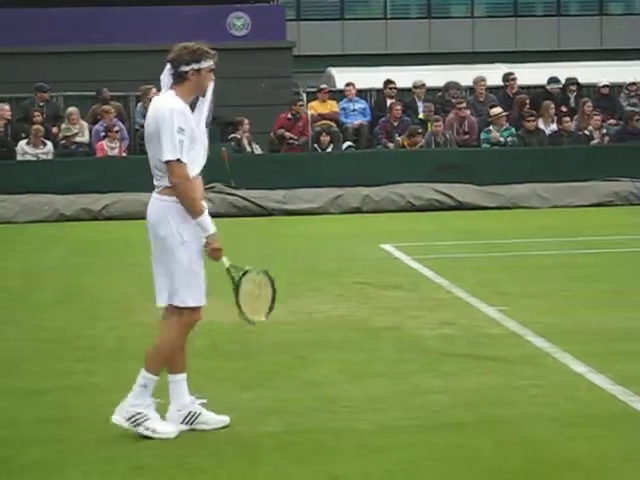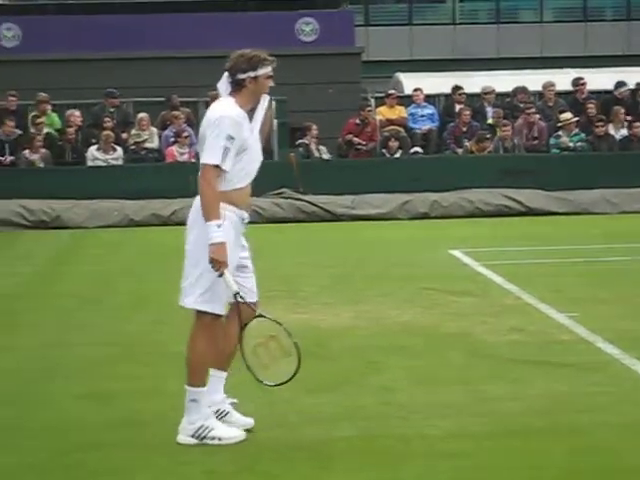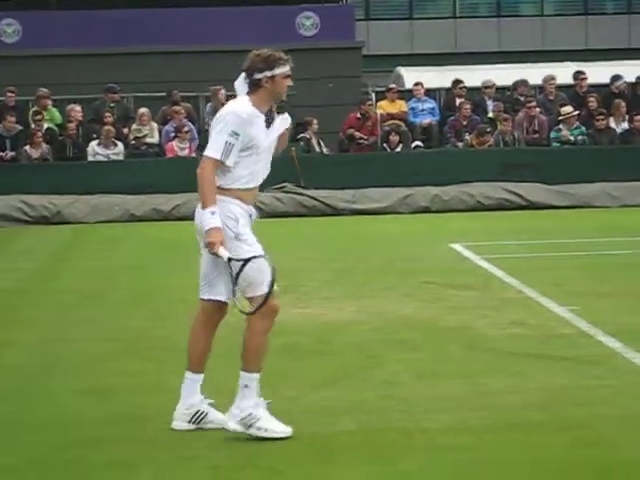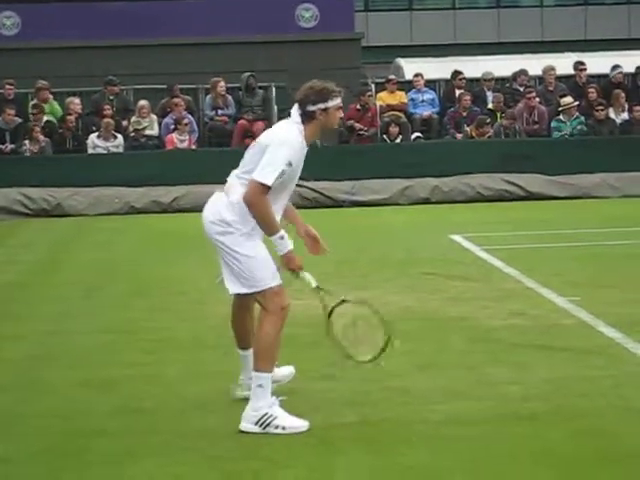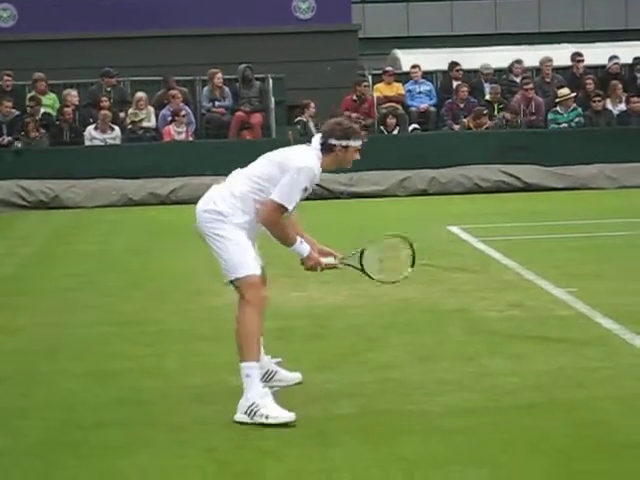
dt=0.4s
person 1, frame 1
left shoulder: (176, 106)
right shoulder: (171, 110)
right elbow: (177, 176)
right wrist: (208, 227)
left hip: (179, 215)
right hip: (177, 215)
left knee: (182, 311)
right knee: (184, 313)
left ankle: (181, 406)
right ankle: (135, 405)
person 1, frame 2
left shoulder: (239, 114)
right shoulder: (226, 116)
left elbow: (249, 155)
right elbow: (207, 178)
left wrist: (264, 106)
right wrist: (215, 237)
left hip: (230, 221)
right hip: (218, 223)
left knee: (240, 312)
right knee: (212, 317)
left ankle: (213, 400)
right ankle: (196, 419)
person 1, frame 3
left shoulder: (255, 114)
right shoulder: (238, 113)
right elbow: (206, 170)
left wrist: (278, 136)
right wrist: (213, 222)
left hip: (230, 215)
right hip: (226, 216)
left knee: (213, 308)
right knee: (265, 307)
left ankle: (191, 406)
right ankle: (247, 410)
person 1, frame 4
left shoulder: (294, 135)
right shoulder: (288, 141)
right elbow: (254, 195)
left wrist: (302, 226)
right wrist: (284, 246)
left hip: (227, 217)
right hip: (231, 222)
left knee: (246, 297)
right knee: (277, 304)
left ankle: (251, 374)
right ankle: (260, 409)
person 1, frame 5
left shoulder: (304, 159)
right shoulder: (307, 167)
left elbow: (278, 213)
right elbow: (269, 217)
left wrist: (313, 245)
right wrist: (303, 251)
left hip: (220, 210)
right hip: (222, 215)
left knee: (252, 289)
right knee: (254, 296)
left ankle: (259, 366)
right ankle: (252, 399)
